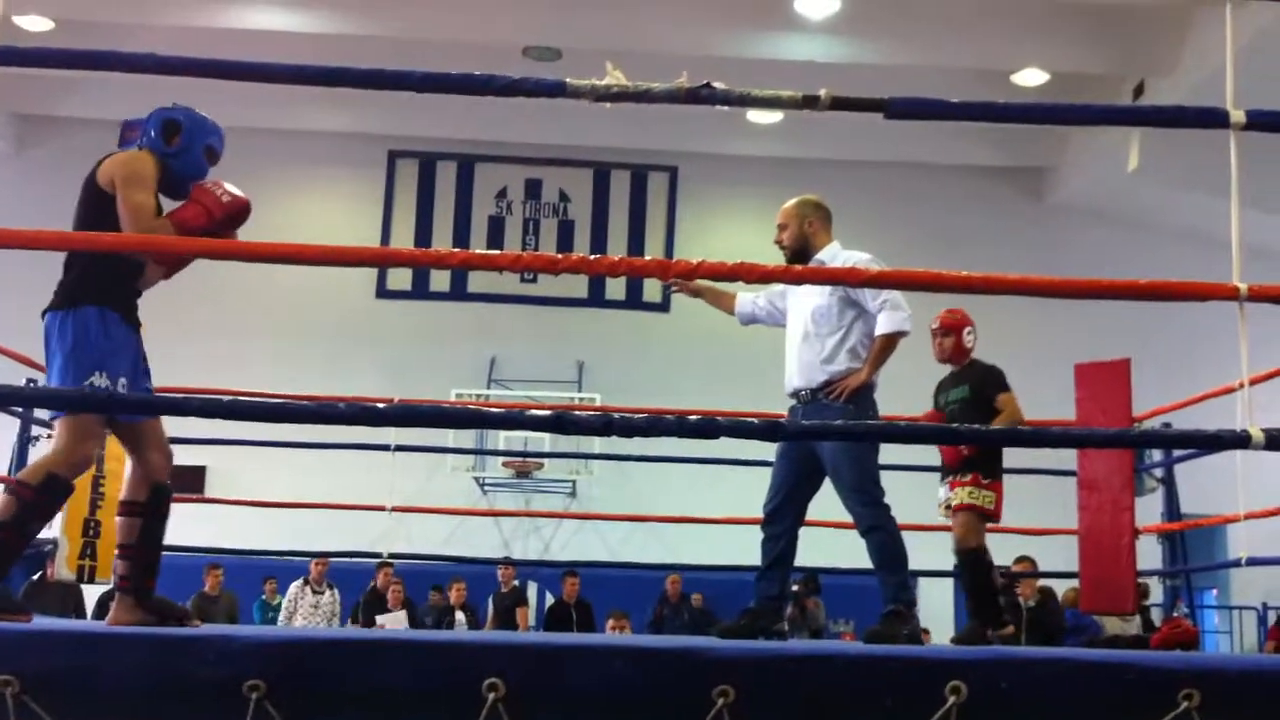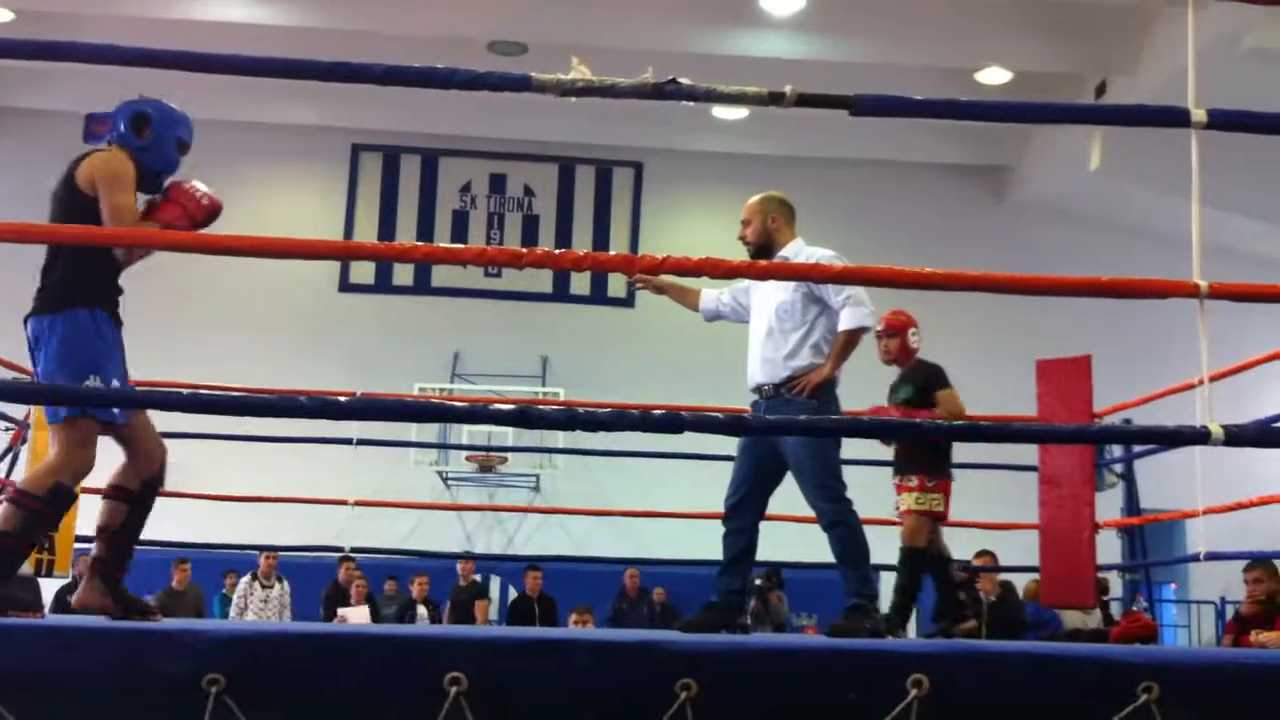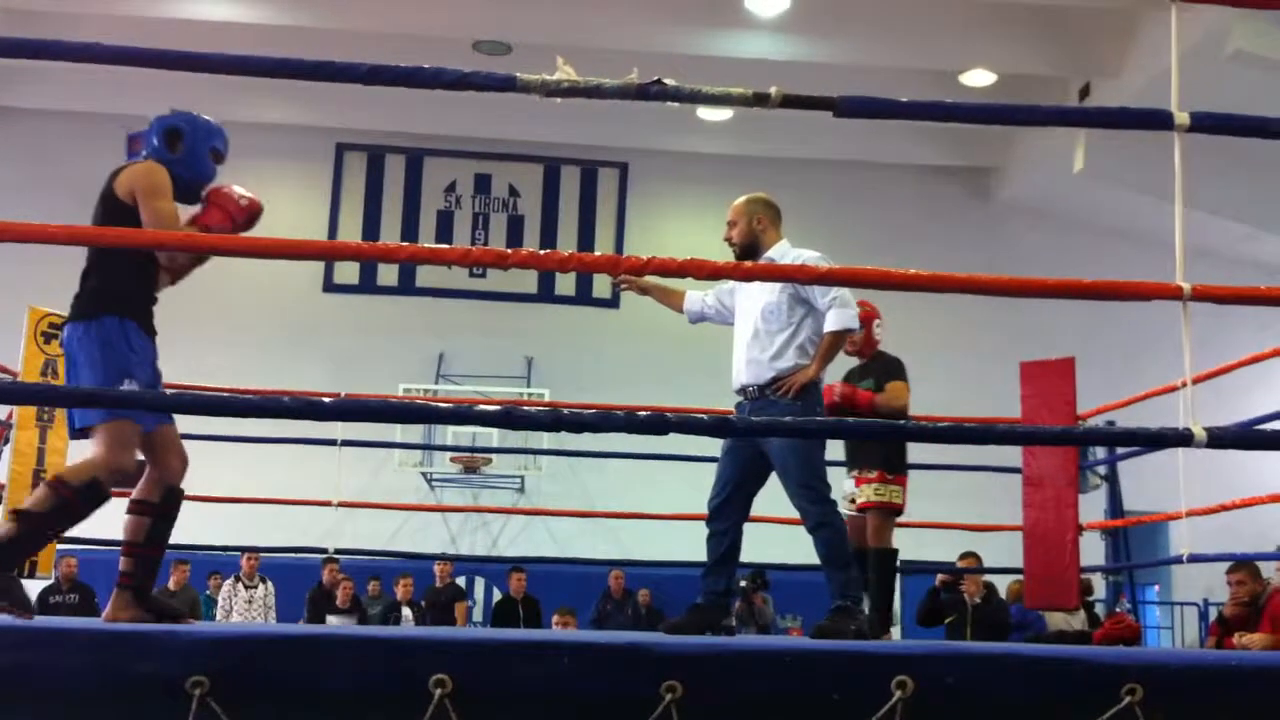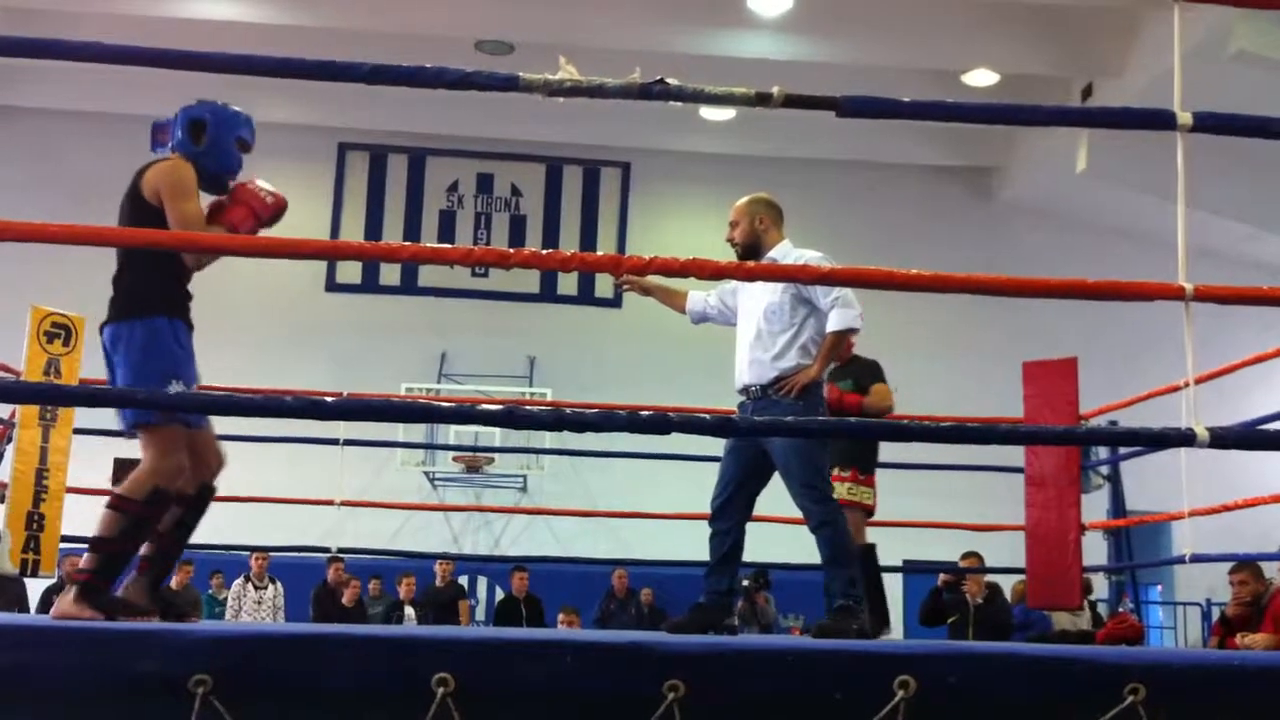
dt=0.4s
person 1, frame 1
left shoulder: (137, 183)
right shoulder: (133, 162)
right elbow: (139, 241)
left wrist: (197, 235)
right wrist: (199, 214)
left hip: (114, 326)
right hip: (88, 317)
left knee: (154, 457)
right knee: (74, 451)
left ankle: (133, 599)
person 1, frame 2
left shoulder: (97, 177)
right shoulder: (111, 162)
right elbow: (124, 244)
left wrist: (162, 221)
right wrist: (176, 217)
left hip: (86, 323)
right hip: (75, 319)
left knee: (148, 453)
right knee: (73, 455)
left ankle: (102, 581)
person 1, frame 3
left shoulder: (141, 191)
right shoulder: (147, 173)
left elbow: (153, 271)
right elbow: (168, 251)
left wrist: (207, 239)
right wrist: (218, 219)
left hip: (127, 332)
right hip: (107, 327)
left knee: (169, 462)
right knee: (113, 458)
left ankle: (130, 596)
person 1, frame 4
left shoulder: (164, 185)
right shoulder: (174, 171)
right elbow: (193, 251)
left wrist: (228, 226)
right wrist: (242, 217)
left hip: (156, 328)
right hip: (149, 325)
left knee: (204, 461)
right knee: (166, 463)
left ankle: (143, 586)
right ankle: (83, 592)
person 2, frame 1
left shoulder: (852, 266)
right shoulder: (796, 286)
left elbow: (895, 315)
right elbow: (749, 307)
left wrist: (865, 371)
right wrist: (698, 290)
left hip: (841, 408)
right hip: (802, 411)
left knee: (868, 510)
right knee: (779, 513)
left ankle: (901, 613)
right ankle: (766, 609)
person 2, frame 2
left shoulder: (816, 262)
right shoulder: (759, 283)
left elbow: (858, 311)
right elbow: (713, 304)
left wrist: (828, 368)
right wrist: (663, 286)
left hip: (803, 403)
right hip: (766, 406)
left knee: (830, 505)
right knee: (740, 508)
left ankle: (863, 607)
right ankle: (728, 604)
person 2, frame 3
left shoulder: (802, 264)
right shoulder: (744, 284)
left elbow: (844, 313)
right elbow: (698, 305)
left wrist: (814, 369)
right wrist: (647, 287)
left hip: (788, 405)
right hip: (750, 408)
left knee: (815, 507)
right knee: (723, 509)
left ankle: (848, 608)
right ankle: (712, 605)
person 2, frame 4
left shoulder: (804, 264)
right shoulder: (746, 284)
left elbow: (846, 312)
right elbow: (700, 305)
left wrist: (816, 369)
right wrist: (649, 288)
left hip: (790, 404)
right hip: (752, 408)
left knee: (817, 506)
right knee: (726, 508)
left ankle: (848, 607)
right ankle: (714, 604)
person 3, frame 1
left shoulder: (986, 374)
right shoulder: (943, 386)
left elbow: (1014, 416)
left wrist: (972, 442)
right wrist: (931, 428)
left hip: (981, 471)
right hip: (953, 474)
left knee: (966, 538)
right knee: (967, 544)
left ankle: (981, 619)
right ankle: (996, 619)
person 3, frame 2
left shoulder: (929, 372)
right shoulder: (897, 385)
left elbow: (956, 412)
left wrist: (909, 419)
left hip: (929, 471)
right hip: (907, 473)
left knee: (912, 537)
right knee: (931, 542)
left ankle: (897, 617)
right ankle: (953, 615)
person 3, frame 3
left shoulder: (889, 365)
right shoulder: (851, 375)
left elbow: (898, 402)
right elbow: (839, 416)
left wrist: (851, 397)
right wrist: (831, 403)
left hip: (884, 466)
right hip: (858, 468)
left knee: (877, 538)
right knee: (856, 540)
left ankle: (879, 622)
right ankle: (882, 609)
person 3, frame 4
left shoulder: (865, 367)
right shoulder: (827, 377)
left elbow: (885, 403)
left wrist: (840, 400)
left hip: (855, 467)
right hip: (829, 467)
left knee: (854, 538)
left ankle: (878, 619)
